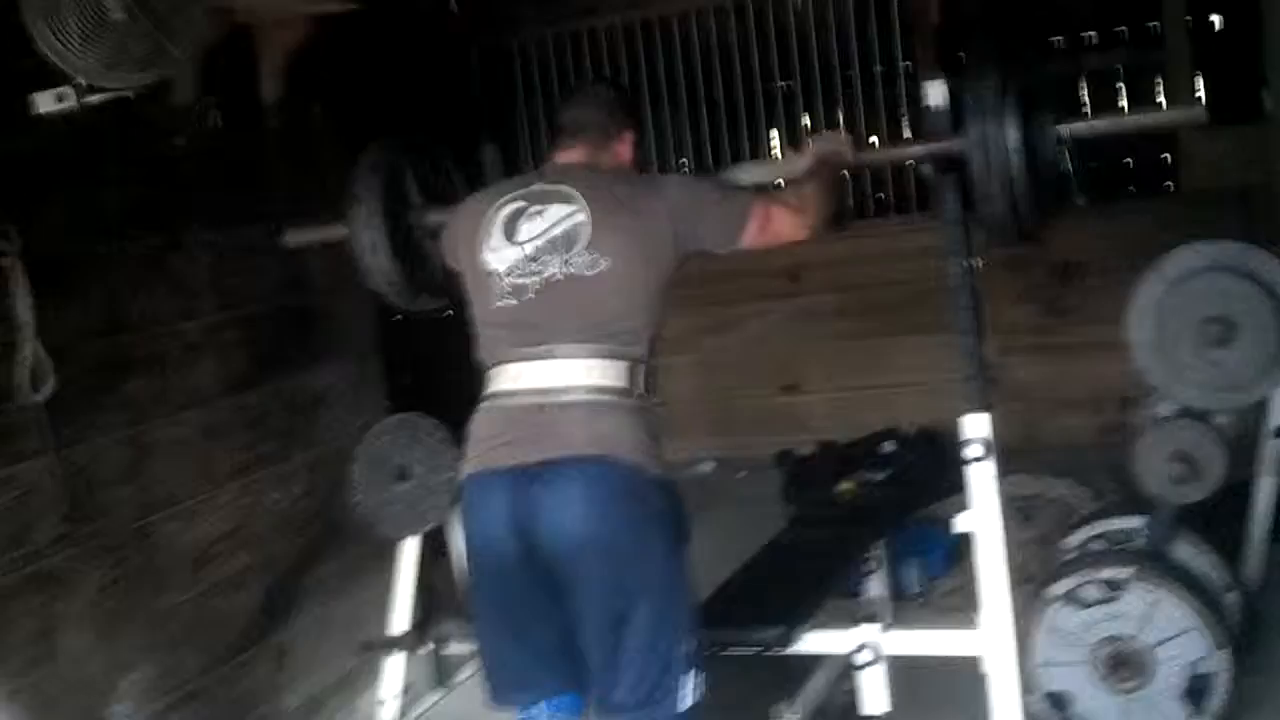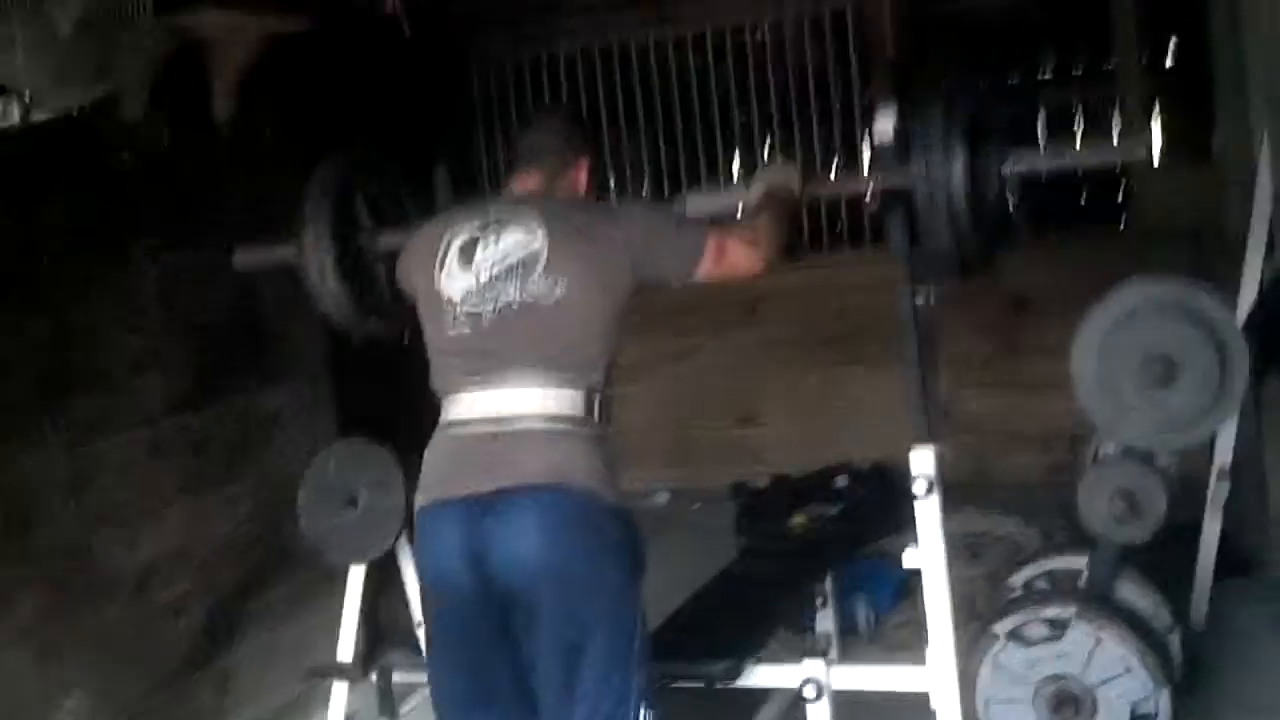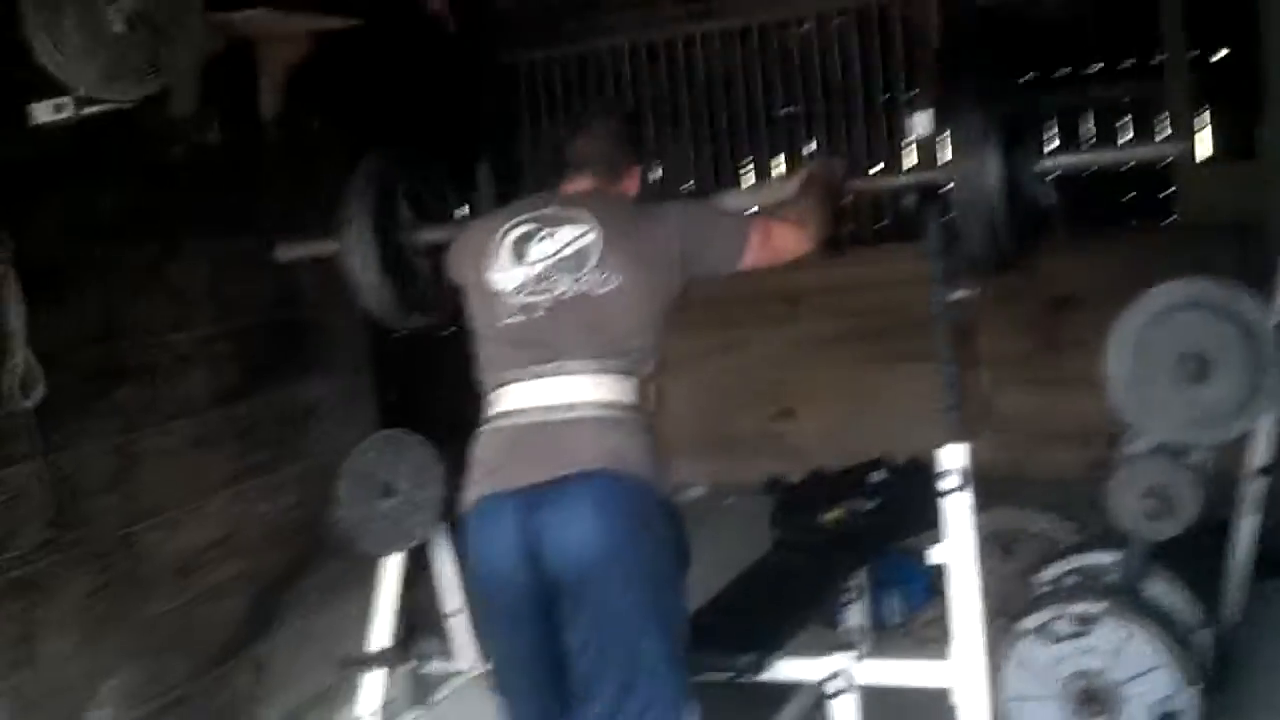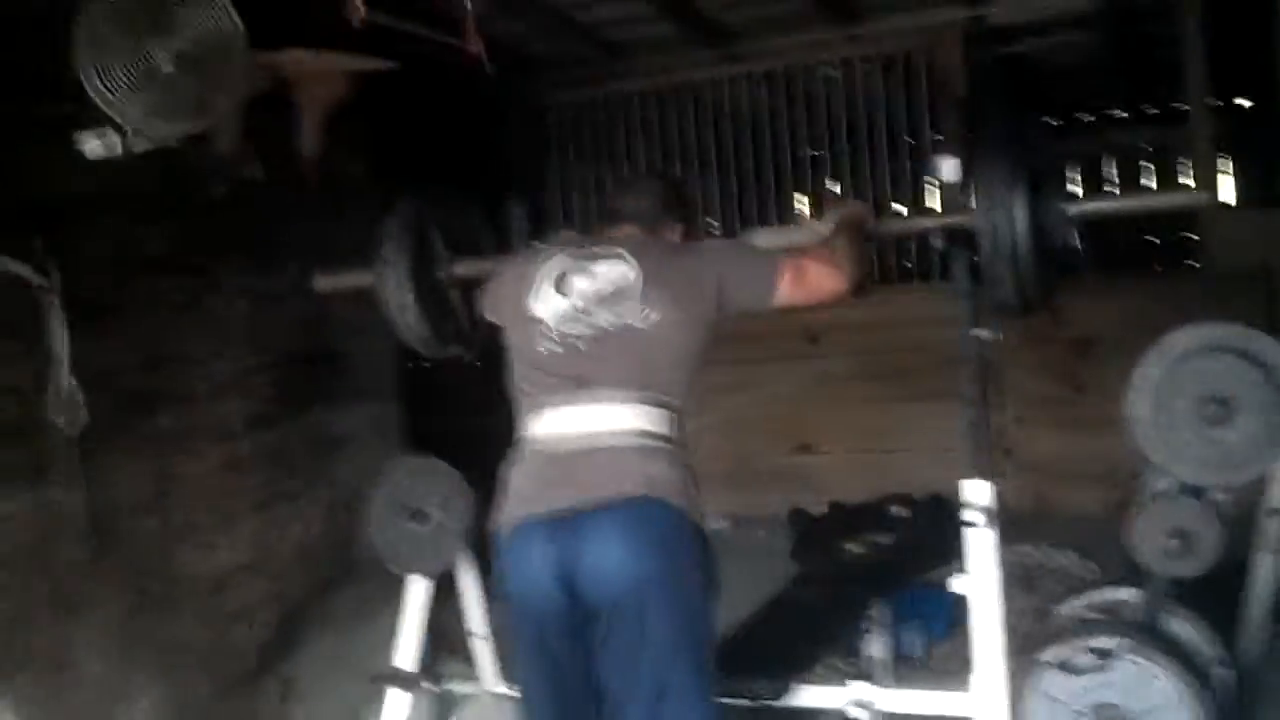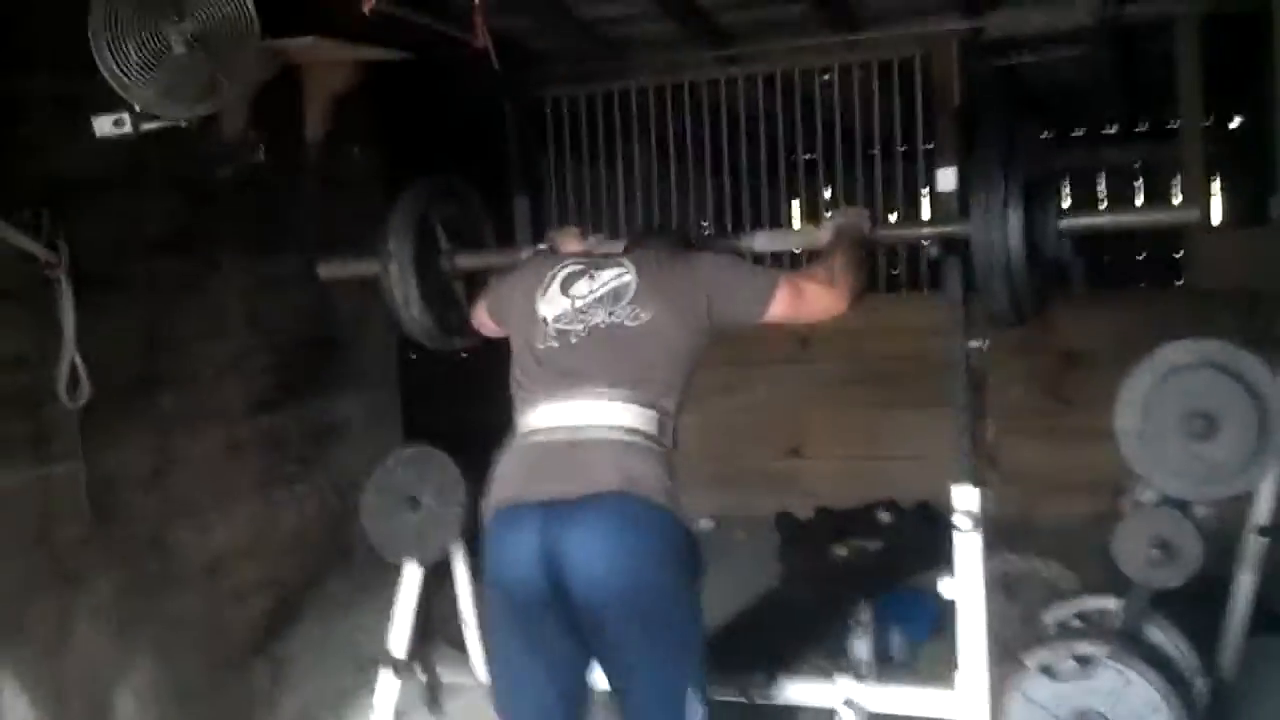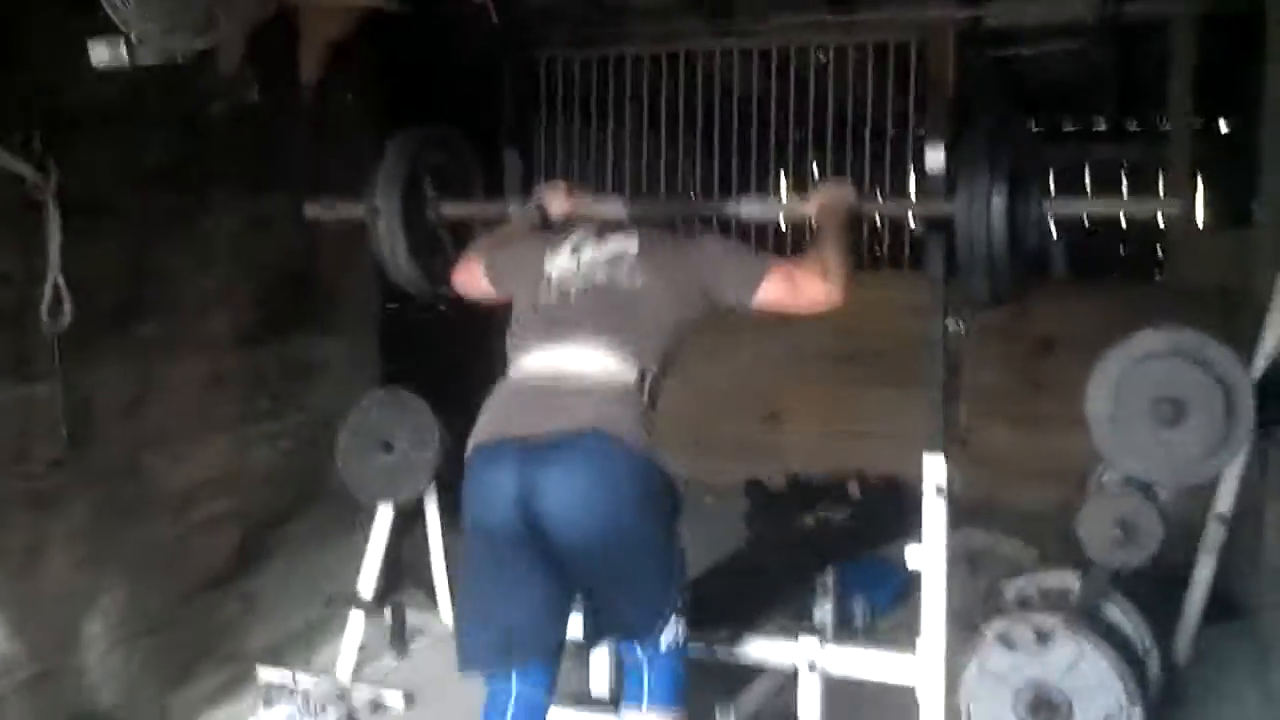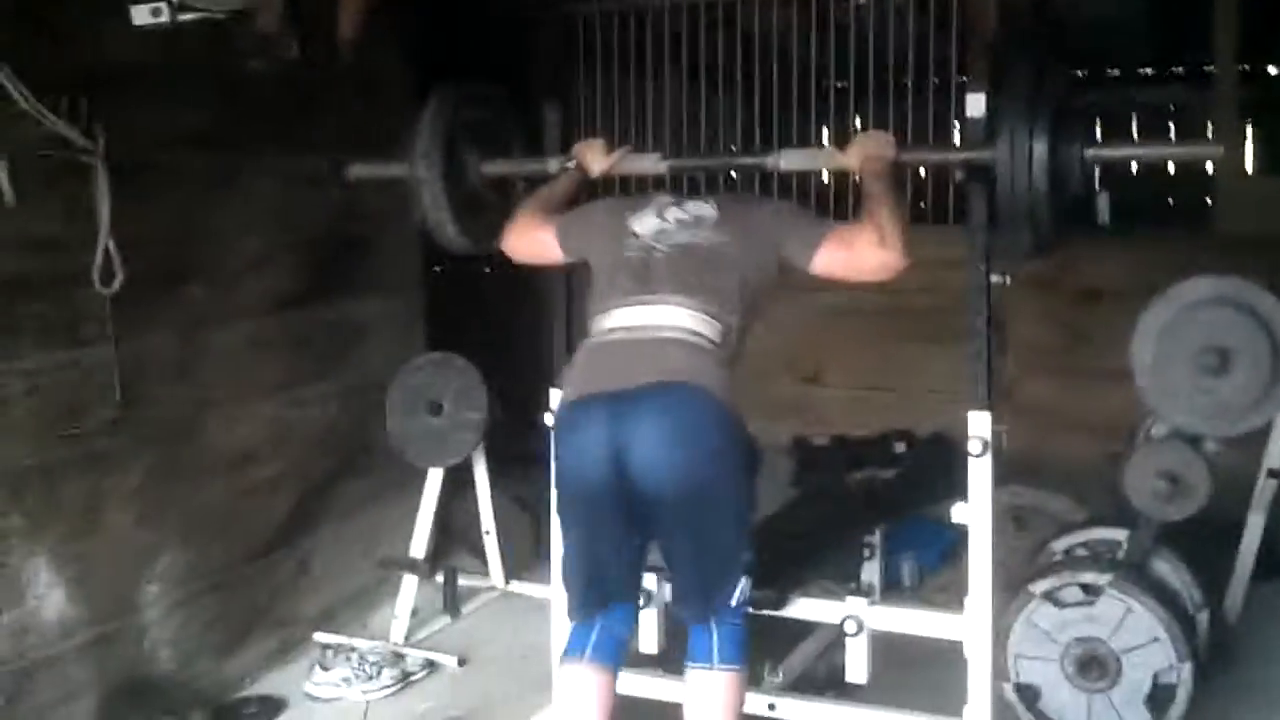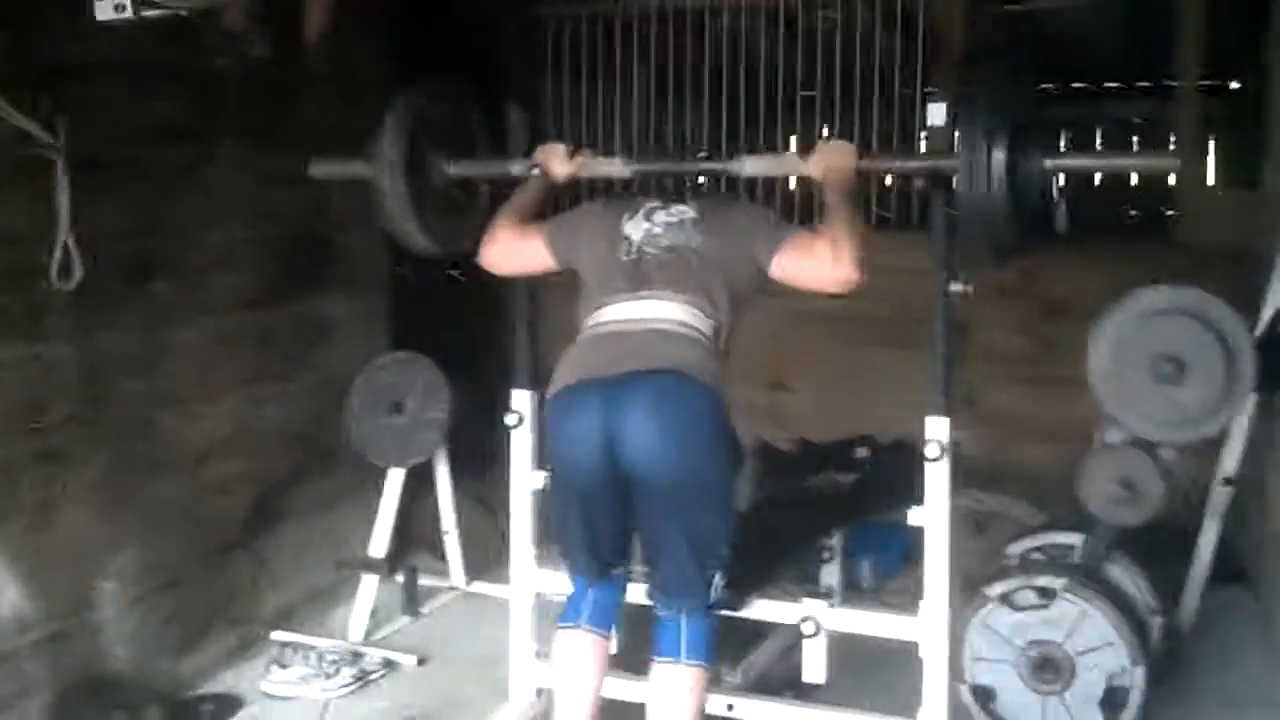
dt=0.2s
person 1, frame 1
left shoulder: (475, 216)
right shoulder: (654, 200)
right elbow: (793, 220)
right wrist: (825, 163)
left hip: (490, 481)
right hip: (601, 472)
person 1, frame 2
left shoulder: (433, 242)
right shoulder: (610, 230)
right elbow: (748, 254)
right wrist: (777, 194)
left hip: (445, 509)
right hip: (556, 503)
person 1, frame 3
left shoulder: (482, 238)
right shoulder: (658, 226)
right elbow: (794, 238)
right wrist: (818, 183)
left hip: (494, 506)
right hip: (605, 494)
person 1, frame 4
left shoulder: (524, 274)
right shoulder: (694, 264)
right elbow: (830, 277)
right wrist: (849, 224)
left hip: (527, 529)
right hip: (638, 521)
person 1, frame 5
left shoulder: (537, 279)
right shoulder: (693, 274)
left elbow: (485, 319)
right elbow: (827, 297)
right wrist: (844, 236)
left hip: (513, 516)
right hip: (621, 513)
person 1, frame 6
left shoulder: (544, 248)
right shoulder: (692, 255)
left elbow: (465, 277)
right elbow: (820, 289)
right wrist: (829, 217)
left hip: (494, 458)
right hip: (600, 460)
right knee: (652, 644)
person 1, frame 7
left shoulder: (615, 215)
right shoulder: (761, 218)
left elbow: (517, 238)
right elbow: (882, 256)
left wrist: (578, 171)
right wrist: (873, 170)
left hip: (584, 413)
right hip: (685, 416)
left knee: (598, 614)
right knee: (715, 610)
person 1, frame 8
left shoulder: (601, 217)
right shoulder: (740, 221)
left elbow: (496, 252)
right elbow: (838, 269)
left wrist: (544, 177)
right wrist: (835, 182)
left hip: (575, 401)
right hip: (675, 402)
left knee: (593, 582)
right knee: (686, 604)
